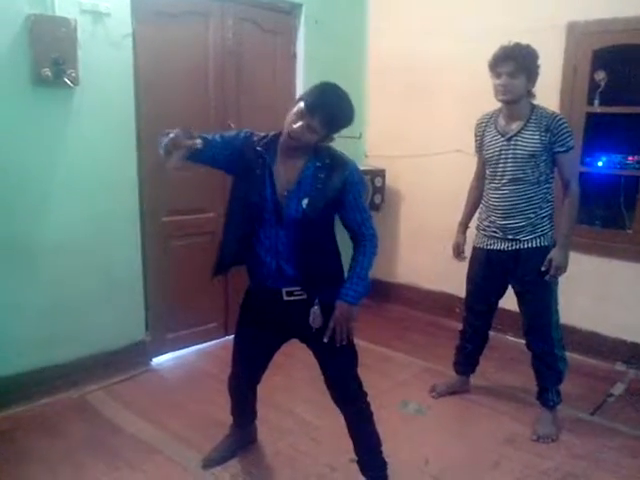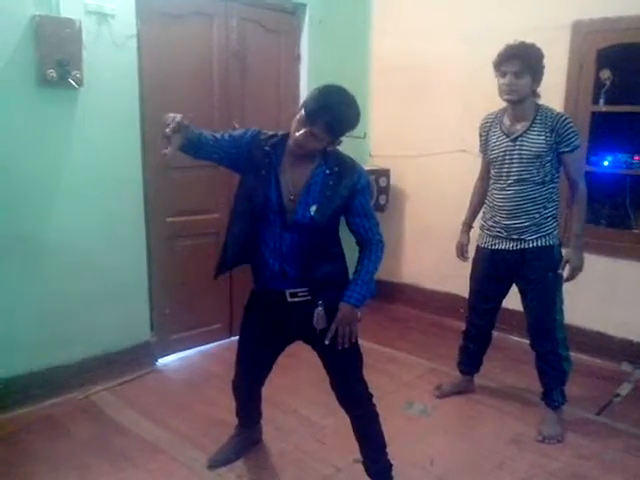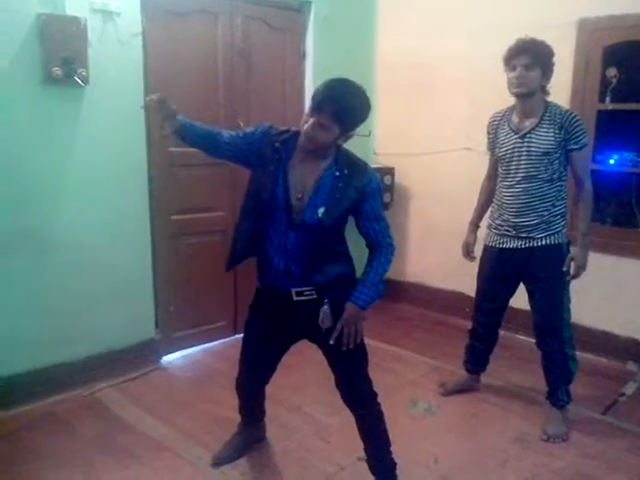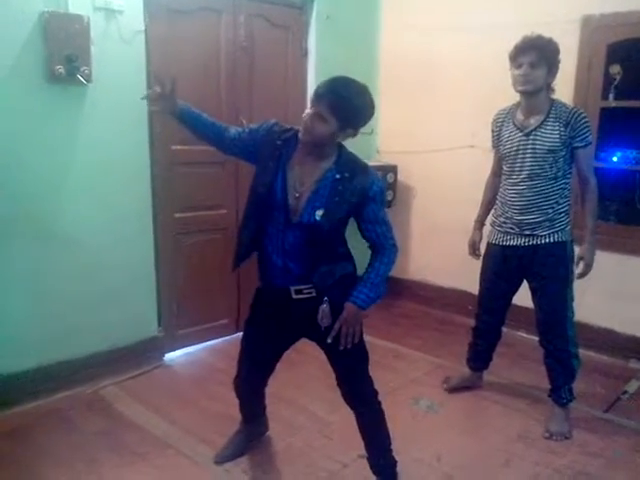
dt=0.4s
person 1, frame 1
left shoulder: (552, 125)
right shoulder: (484, 126)
left elbow: (571, 187)
left wrist: (561, 245)
right wrist: (462, 227)
left hip: (534, 247)
right hip: (488, 243)
left knee: (541, 329)
right knee: (475, 316)
left ankle: (549, 405)
right ankle: (462, 376)
person 1, frame 2
left shoulder: (557, 125)
right shoulder: (489, 125)
left elbow: (577, 187)
left wrist: (576, 244)
right wrist: (466, 226)
left hip: (539, 247)
right hip: (492, 243)
left knee: (545, 329)
right knee: (478, 316)
left ankle: (553, 405)
right ankle: (466, 376)
person 1, frame 3
left shoulder: (566, 123)
right shoulder: (497, 123)
left elbow: (583, 185)
left wrist: (581, 243)
right wrist: (473, 226)
left hip: (547, 245)
right hip: (499, 242)
left knee: (552, 328)
right knee: (484, 314)
left ankle: (558, 404)
right ankle: (472, 375)
person 1, frame 4
left shoulder: (571, 120)
right shoulder: (501, 120)
left elbow: (588, 182)
left wrist: (589, 239)
right wrist: (478, 224)
left hip: (551, 243)
right hip: (503, 239)
left knee: (555, 326)
right knee: (487, 312)
left ankle: (560, 402)
right ankle: (474, 371)
person 2, frame 1
left shoulder: (341, 173)
right shoulder: (247, 149)
left elbow: (366, 239)
right elbow: (197, 145)
left wrist: (349, 298)
right wrist: (177, 142)
left hip: (319, 300)
right hip: (262, 297)
left knee: (349, 394)
right knee: (241, 378)
right ankle: (243, 430)
person 2, frame 2
left shoulder: (349, 179)
right shoulder: (257, 148)
left elbow: (372, 244)
right elbow: (207, 144)
left wrist: (352, 300)
right wrist: (182, 134)
left hip: (323, 301)
right hip: (267, 298)
left knee: (354, 396)
right knee: (245, 379)
right ankle: (248, 430)
person 2, frame 3
left shoulder: (359, 180)
right shoulder: (269, 144)
left elbow: (382, 246)
right elbow: (219, 141)
left wrist: (360, 300)
right wrist: (176, 122)
left hip: (329, 300)
right hip: (273, 297)
left knee: (359, 395)
right knee: (249, 379)
right ankle: (252, 429)
person 2, frame 4
left shoulder: (361, 182)
right shoulder: (273, 141)
left elbow: (385, 248)
right elbow: (224, 136)
left wrist: (359, 302)
right wrist: (175, 108)
left hip: (330, 299)
right hip: (273, 295)
left knee: (360, 394)
right knee: (247, 378)
right ankle: (253, 425)
